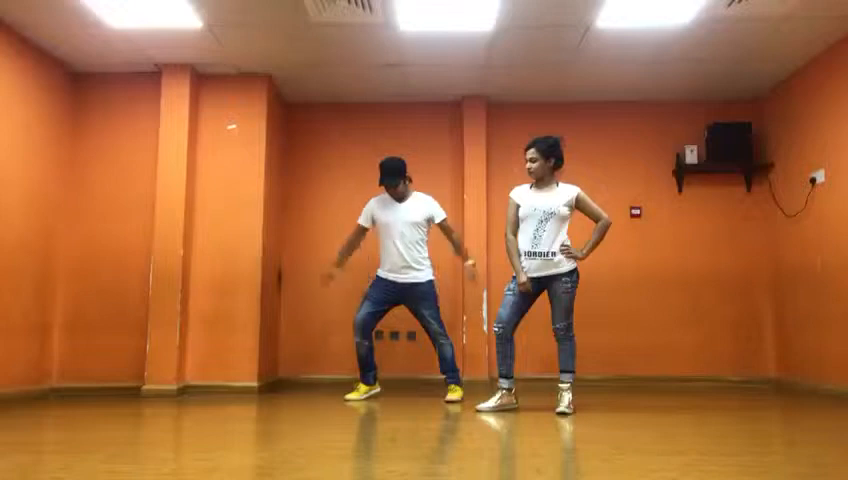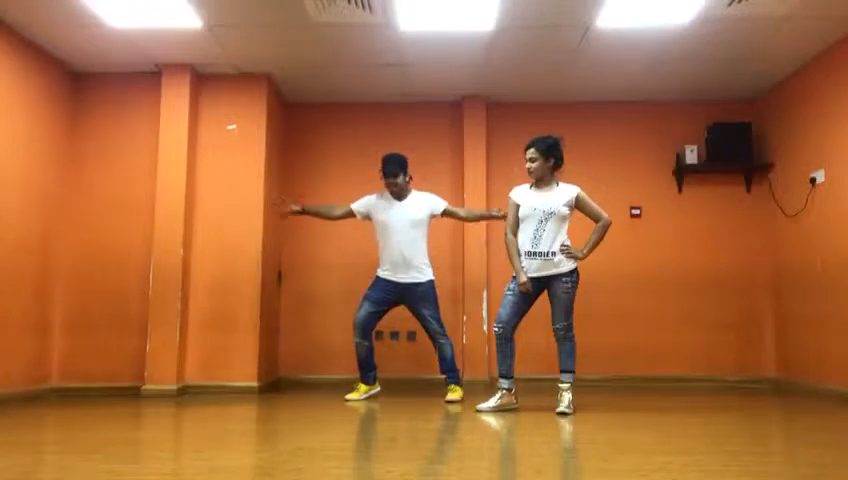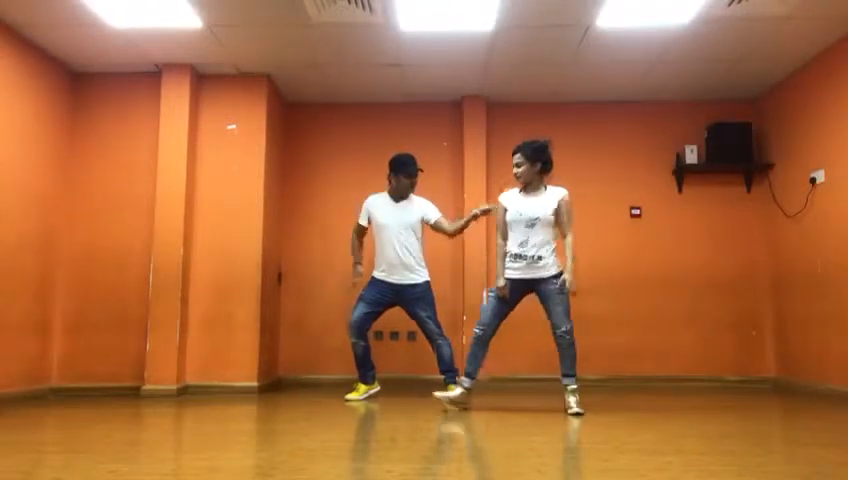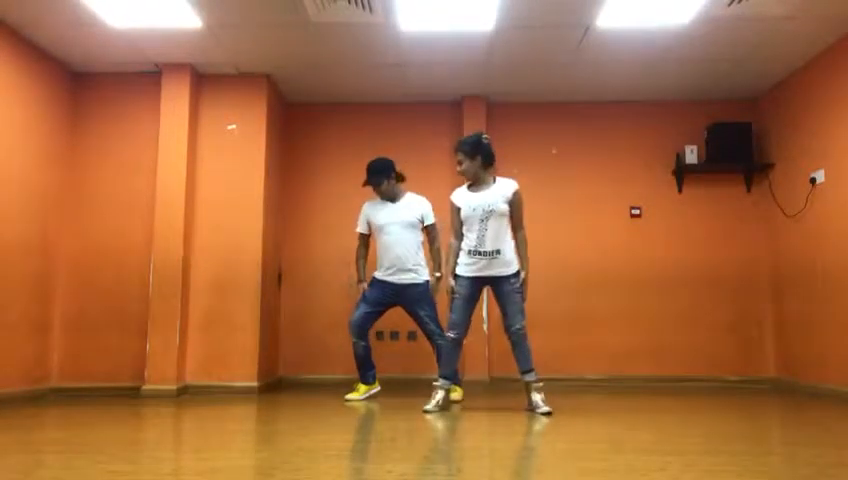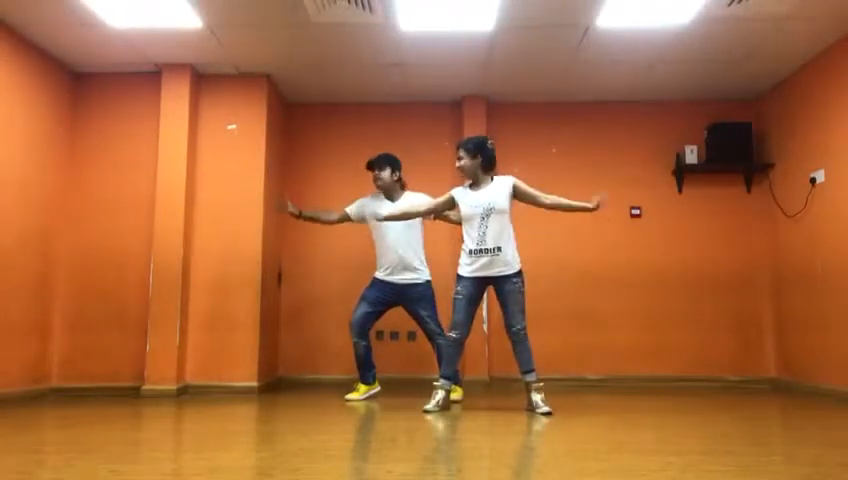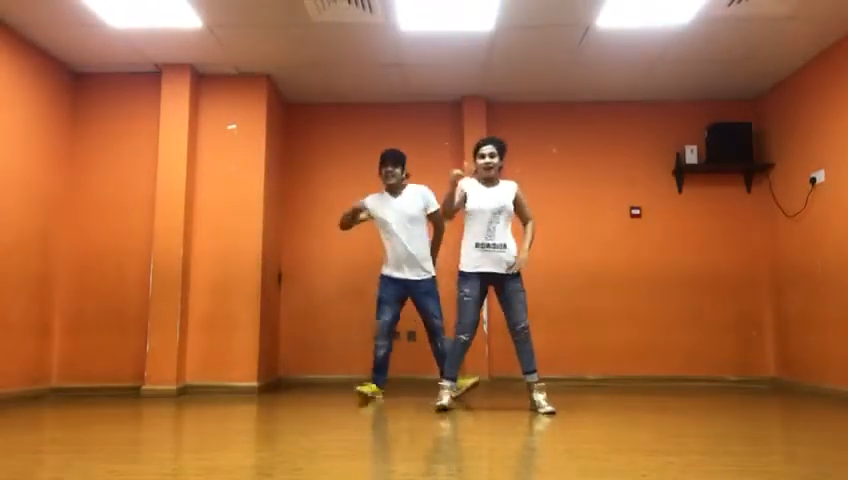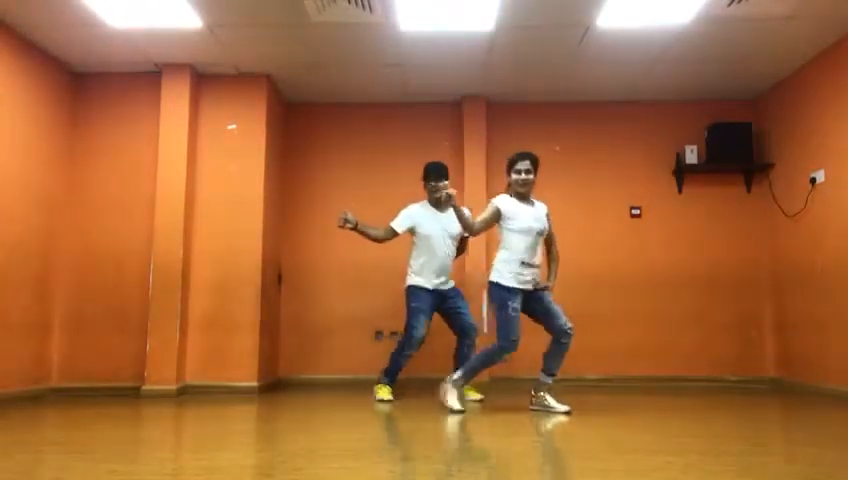
dt=0.7s
person 1, frame 1
left shoulder: (570, 193)
right shoulder: (518, 193)
left elbow: (604, 220)
right elbow: (510, 235)
left wrist: (584, 252)
right wrist: (520, 273)
left hip: (561, 272)
right hip: (527, 274)
left knee: (563, 331)
right knee: (502, 327)
left ankle: (566, 393)
right ankle: (506, 393)
person 1, frame 2
left shoulder: (570, 193)
right shoulder: (518, 193)
left elbow: (604, 220)
right elbow: (510, 235)
left wrist: (584, 252)
right wrist: (520, 273)
left hip: (561, 272)
right hip: (527, 273)
left knee: (563, 331)
right knee: (502, 327)
left ankle: (566, 393)
right ankle: (506, 393)
person 1, frame 3
left shoulder: (559, 196)
right shoulder: (507, 198)
left elbow: (567, 235)
right elbow: (501, 239)
left wrist: (568, 271)
right wrist: (499, 277)
left hip: (548, 275)
right hip: (512, 275)
left knee: (564, 332)
right knee: (483, 330)
left ankle: (571, 393)
right ankle: (464, 389)
person 1, frame 4
left shoulder: (509, 188)
right shoulder: (459, 196)
left elbow: (518, 231)
right elbow: (455, 238)
left wrist: (526, 269)
right wrist: (448, 275)
left hip: (506, 271)
right hip: (467, 272)
left knee: (517, 330)
right knee: (454, 332)
left ankle: (534, 392)
right ankle: (441, 391)
person 1, frame 5
left shoulder: (507, 184)
right shoulder: (458, 194)
left elbow: (545, 200)
right elbow: (423, 209)
left wrist: (586, 206)
right wrist: (383, 216)
left hip: (507, 270)
right hip: (470, 272)
left knee: (517, 330)
right knee: (457, 332)
left ankle: (534, 392)
right ankle: (442, 391)
person 1, frame 6
left shoulder: (511, 188)
right shoulder: (467, 186)
left elbow: (528, 221)
right elbow: (447, 214)
left wrist: (524, 251)
right wrist: (453, 187)
left hip: (506, 269)
right hip: (473, 269)
left knee: (520, 328)
right knee: (464, 332)
left ankle: (536, 392)
right ankle: (446, 387)
person 1, frame 7
left shoulder: (542, 209)
right shoulder: (502, 204)
left elbow: (552, 247)
right elbow: (473, 228)
left wrist: (551, 280)
right wrist: (455, 206)
left hip: (531, 285)
right hip: (506, 283)
left knee: (564, 331)
right knee: (507, 343)
left ankle: (540, 393)
right ankle: (454, 383)
person 2, frame 1
left shoulder: (426, 203)
right shoulder: (375, 205)
left elbow: (449, 232)
right elbow: (357, 236)
left wrist: (466, 259)
right wrist: (338, 264)
left hip: (420, 282)
right hip: (386, 280)
left knee: (437, 332)
right knee: (361, 324)
left ankle: (454, 384)
right ankle: (368, 383)
person 2, frame 2
left shoulder: (426, 201)
right shoulder: (373, 202)
left elbow: (462, 214)
right elbow: (336, 212)
left wrist: (491, 214)
right wrist: (303, 209)
left hip: (420, 282)
right hip: (386, 280)
left knee: (437, 332)
right knee: (361, 324)
left ankle: (454, 384)
right ankle: (368, 382)
person 2, frame 3
left shoulder: (421, 205)
right shoulder: (372, 203)
left elbow: (450, 230)
right elbow: (358, 234)
left wrist: (473, 216)
right wrist: (357, 262)
left hip: (415, 283)
right hip: (381, 281)
left knee: (435, 334)
right knee: (356, 324)
left ankle: (452, 383)
right ankle: (367, 382)
person 2, frame 4
left shoulder: (419, 203)
right shoulder: (369, 208)
left elbow: (434, 241)
right elbow: (363, 246)
left wrist: (438, 274)
right wrist: (360, 280)
left hip: (416, 282)
right hip: (382, 282)
left knee: (435, 333)
right knee: (357, 325)
left ankle: (453, 383)
right ankle: (368, 382)
person 2, frame 5
left shoulder: (419, 200)
right shoulder: (367, 204)
left elbow: (451, 216)
right elbow: (333, 217)
right wrist: (300, 213)
left hip: (416, 282)
right hip: (383, 281)
left knee: (435, 333)
right knee: (357, 324)
left ankle: (453, 384)
right ankle: (368, 382)
person 2, frame 6
left shoulder: (421, 193)
right shoulder: (373, 201)
left elbow: (440, 223)
right elbow: (344, 225)
left wrist: (432, 255)
right wrist: (353, 212)
left hip: (423, 277)
right hip: (391, 277)
left knee: (436, 328)
right knee: (384, 328)
right ankle: (375, 384)
person 2, frame 7
right shoulder: (414, 212)
right elbow: (383, 235)
left wrist: (441, 262)
right wrist: (356, 226)
left hip: (447, 287)
right hip: (420, 286)
left knee: (469, 330)
right knee: (415, 335)
right ankle: (385, 383)
